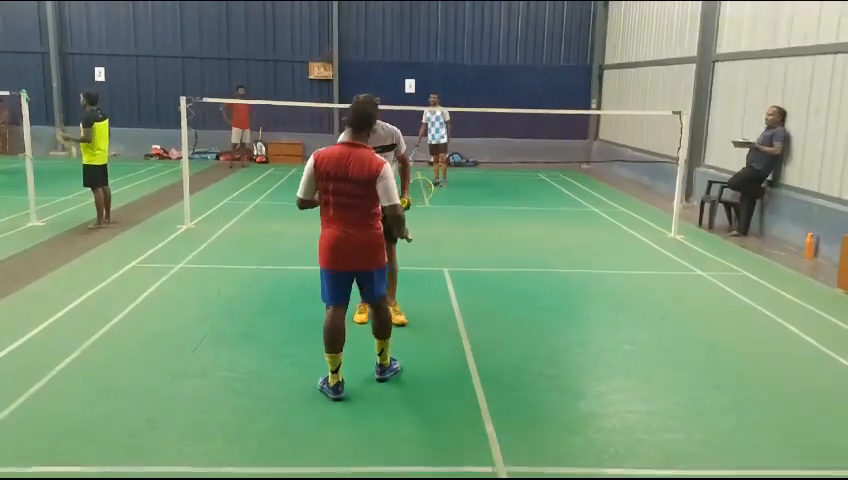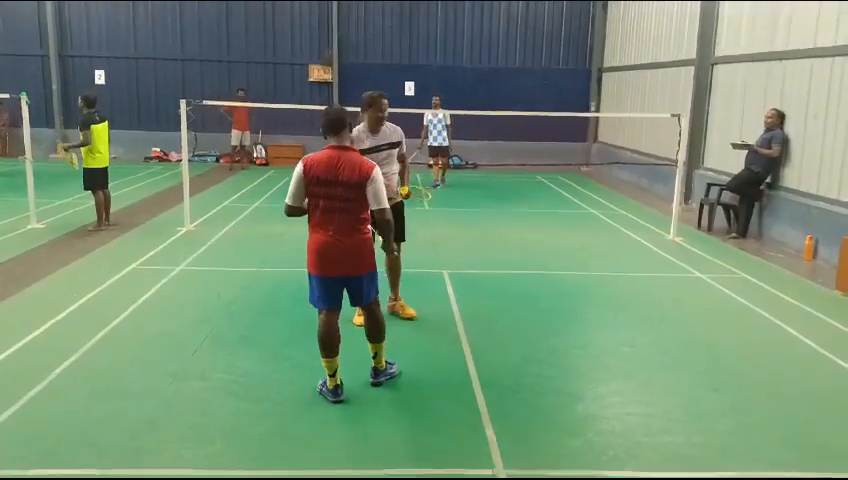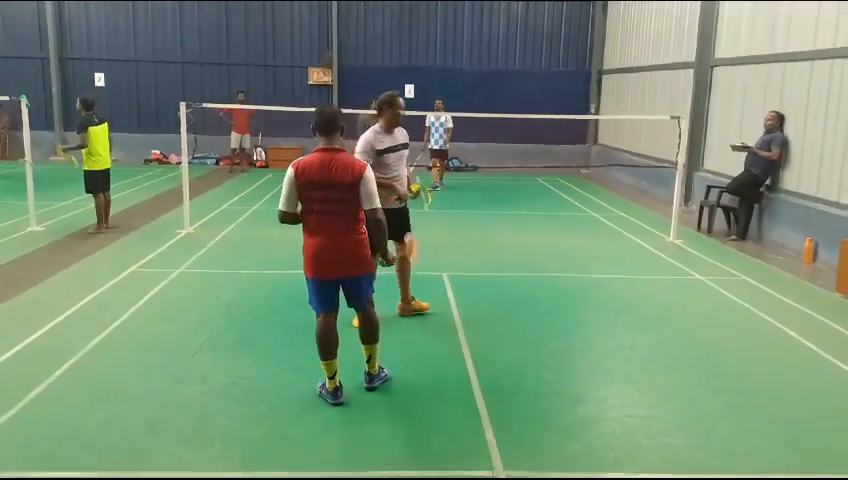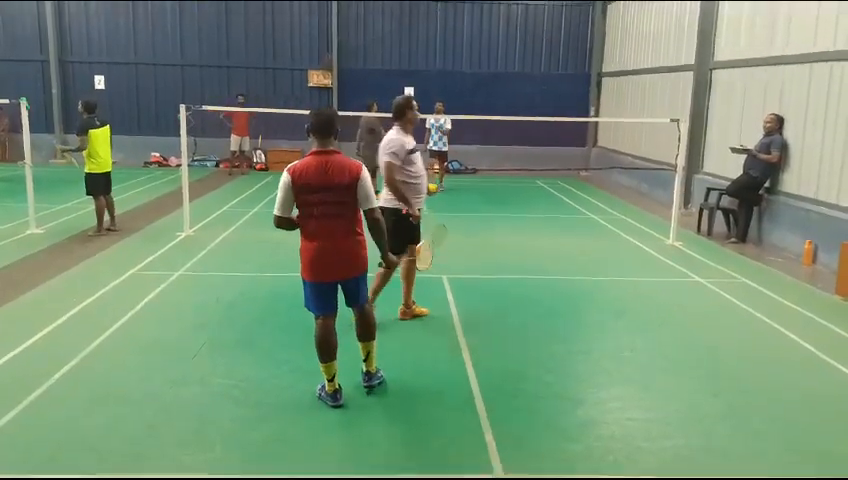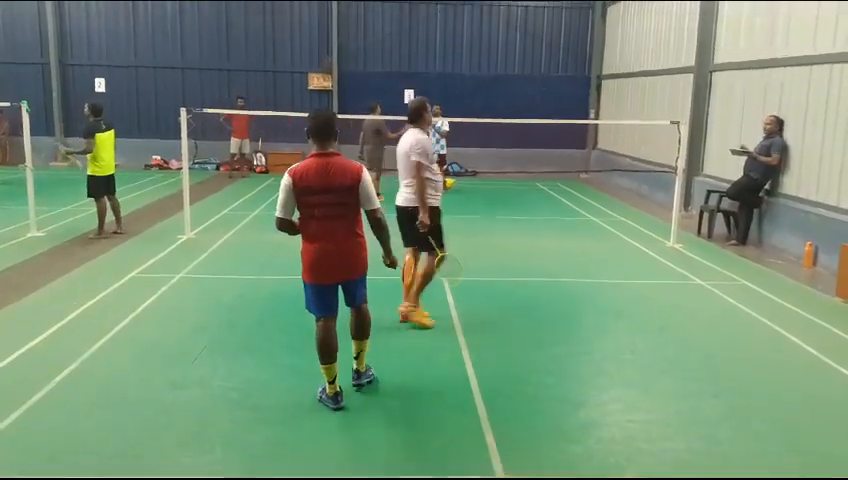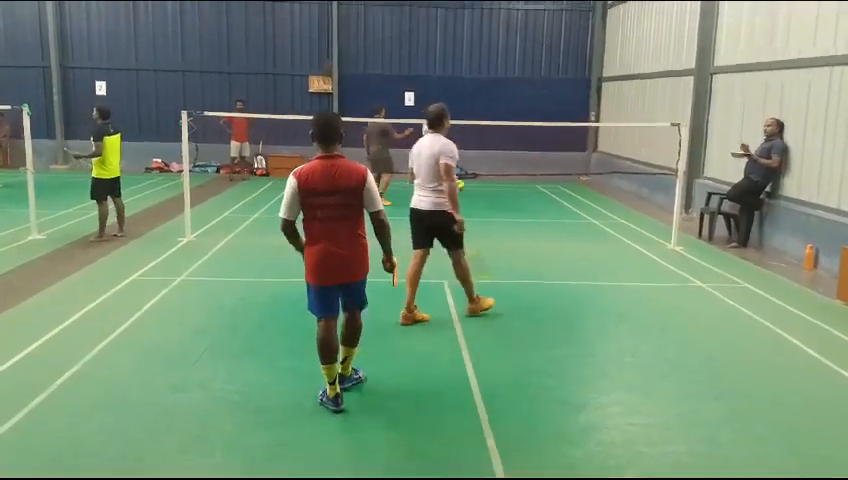
dt=0.2s
person 1, frame 1
left shoulder: (319, 158)
right shoulder: (379, 166)
left elbow: (302, 202)
right elbow: (394, 213)
right wrist: (401, 231)
left hip: (334, 246)
right hip: (369, 247)
left knee: (335, 309)
right knee: (379, 303)
left ankle: (334, 380)
right ankle: (384, 364)
person 1, frame 2
left shoulder: (307, 164)
right shoulder: (368, 168)
left elbow: (291, 210)
right elbow: (383, 217)
right wrist: (389, 243)
left hip: (322, 252)
right hip: (358, 252)
left knee: (327, 313)
right knee: (371, 307)
left ankle: (333, 383)
right ankle: (379, 368)
person 1, frame 3
left shoulder: (298, 168)
right shoulder: (360, 168)
left elbow: (285, 215)
right elbow: (375, 218)
right wrist: (383, 250)
left hip: (318, 255)
right hip: (355, 254)
left knee: (326, 316)
right knee: (366, 309)
left ankle: (332, 385)
right ankle: (372, 372)
person 1, frame 4
left shoulder: (293, 172)
right shoulder: (356, 169)
left elbow: (280, 221)
right elbow: (374, 217)
right wrist: (385, 253)
left hip: (316, 257)
right hip: (352, 255)
left knee: (324, 318)
right knee: (362, 308)
left ankle: (332, 387)
right ankle: (370, 371)
person 1, frame 5
left shoulder: (294, 174)
right shoulder: (356, 171)
left elbow: (282, 223)
right elbow: (376, 217)
right wrist: (388, 251)
left hip: (317, 259)
right hip: (353, 256)
left knee: (325, 320)
right knee: (360, 308)
left ankle: (332, 389)
right ankle: (360, 369)
person 1, frame 6
left shoulder: (300, 176)
right shoulder: (361, 173)
left elbow: (286, 225)
right elbow: (380, 219)
left wrist: (303, 248)
right wrist: (388, 254)
left hip: (320, 260)
right hip: (354, 259)
left knee: (326, 321)
right knee: (353, 313)
left ankle: (333, 391)
right ankle: (346, 372)
person 2, frame 1
left shoulder: (392, 133)
right shoulder: (346, 139)
left elbow: (404, 163)
left wrist: (404, 194)
left knee: (389, 252)
left ankle: (391, 304)
right ankle: (364, 303)
person 2, frame 2
left shoulder: (396, 132)
right shoulder: (354, 138)
left elbow: (403, 161)
left wrist: (404, 185)
left hip: (393, 203)
left knee: (394, 251)
left ankle: (395, 301)
person 2, frame 3
left shoulder: (402, 133)
right shoulder: (369, 139)
left wrist: (408, 185)
right wrist: (394, 189)
left hip: (398, 205)
left knee: (404, 252)
left ankle: (407, 302)
person 2, frame 4
left shoulder: (407, 138)
right shoulder: (395, 141)
right elbow: (390, 179)
left wrist: (426, 186)
right wrist: (410, 207)
left hip: (407, 206)
right hip: (398, 208)
left knee: (410, 254)
right knee: (394, 259)
left ankle: (407, 306)
right ankle: (368, 305)
person 2, frame 5
left shoulder: (406, 137)
right shoulder: (422, 140)
right elbow: (418, 178)
left wrist: (439, 181)
right wrist: (424, 212)
left hip: (403, 204)
right hip: (423, 207)
left knee: (412, 254)
right knee: (435, 256)
left ankle: (409, 304)
right ankle: (411, 303)
person 2, frame 6
left shoulder: (417, 145)
right shoulder: (446, 145)
right elbow: (448, 180)
right wrist: (456, 212)
left hip: (418, 207)
right hip: (441, 209)
left knee: (419, 256)
right knee: (457, 256)
left ankle: (409, 309)
right ankle: (474, 302)
person 3, frame 1
left shoulder: (88, 117)
right shoulder: (103, 115)
left elbow: (88, 139)
left wrist: (70, 138)
left hip: (92, 159)
right hip: (102, 157)
left knee: (96, 188)
right knee: (105, 186)
left ankle: (100, 221)
right ankle: (107, 217)
person 3, frame 2
left shoulder: (85, 120)
right shoulder: (102, 117)
left elbow: (86, 141)
left wrist: (70, 146)
left hip: (92, 162)
right hip: (104, 160)
left knee: (97, 191)
right knee: (105, 190)
left ankle: (100, 223)
right ankle: (107, 219)
person 3, frame 3
left shoulder: (83, 122)
right shoulder: (102, 119)
left elbow: (83, 144)
left wrist: (68, 148)
left hip: (93, 165)
right hip: (105, 162)
left knee: (97, 194)
right knee: (105, 192)
left ankle: (100, 226)
right ankle: (106, 222)
person 3, frame 4
left shoulder: (83, 125)
right shoulder: (104, 122)
left elbow: (82, 147)
left wrist: (67, 149)
left hip: (94, 167)
right hip: (106, 165)
left knee: (98, 197)
right knee: (107, 195)
left ankle: (100, 228)
right ankle: (113, 223)
person 3, frame 5
left shoulder: (90, 128)
right shoulder: (109, 125)
left elbow: (89, 149)
left wrist: (72, 151)
left hip: (97, 170)
right hip: (109, 168)
left knee: (99, 199)
right knee: (111, 196)
left ankle: (101, 231)
right ankle: (119, 226)
person 3, frame 6
left shoulder: (98, 130)
right shoulder: (115, 129)
left elbow: (98, 152)
left wrist: (81, 156)
left hip: (102, 173)
right hip: (115, 171)
left knee: (102, 202)
right knee: (117, 199)
left ankle: (101, 234)
right ankle: (121, 229)
person 4, frame 1
left shoulder: (779, 132)
right shoulder: (768, 130)
left elbow: (777, 150)
left wrist: (757, 146)
right wrist: (751, 144)
left hip: (759, 168)
right hip: (754, 167)
left knee: (733, 183)
right knee: (747, 199)
left ankle: (759, 191)
right ankle: (741, 229)
person 4, frame 2
left shoulder: (778, 134)
right shoulder: (767, 132)
left elbow: (775, 153)
left wrist: (756, 149)
right wrist: (750, 146)
left hip: (758, 171)
right hip: (753, 169)
left knee: (732, 185)
right knee: (746, 201)
left ankle: (757, 194)
right ankle: (740, 232)
person 4, frame 3
left shoulder: (778, 136)
right shoulder: (766, 135)
left elbow: (774, 155)
left wrist: (755, 151)
right wrist: (750, 149)
left hip: (757, 173)
right hip: (752, 172)
left knee: (731, 187)
right knee: (745, 203)
left ankle: (757, 196)
right ankle: (740, 234)
person 4, frame 4
left shoulder: (777, 139)
right shoulder: (766, 137)
left elbow: (774, 158)
left wrist: (755, 154)
right wrist: (748, 151)
left hip: (756, 175)
right hip: (751, 174)
left knee: (731, 189)
right knee: (745, 205)
left ankle: (757, 199)
right ankle: (740, 236)
person 4, frame 5
left shoulder: (777, 142)
right shoulder: (766, 139)
left elbow: (774, 161)
left wrist: (756, 156)
right wrist: (748, 152)
left hip: (757, 177)
right hip: (751, 176)
left knee: (731, 192)
right knee: (745, 207)
left ankle: (757, 201)
right ankle: (740, 239)
person 4, frame 6
left shoulder: (778, 144)
right shoulder: (766, 142)
left elbow: (774, 163)
left wrist: (756, 159)
right wrist: (747, 152)
left hip: (757, 180)
right hip: (752, 179)
left knee: (732, 194)
right knee: (746, 209)
left ankle: (758, 203)
right ankle: (741, 241)
